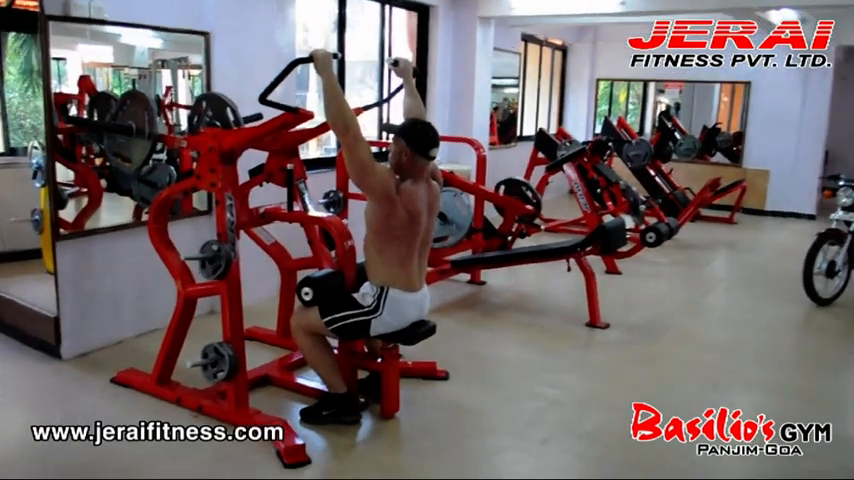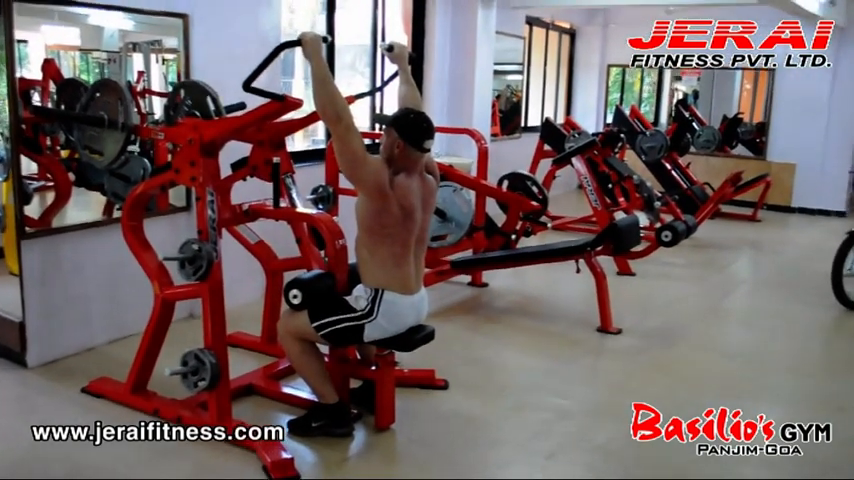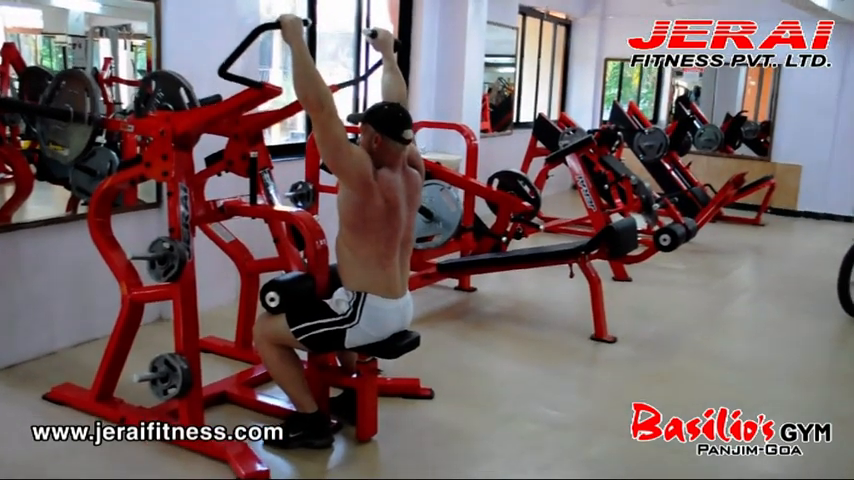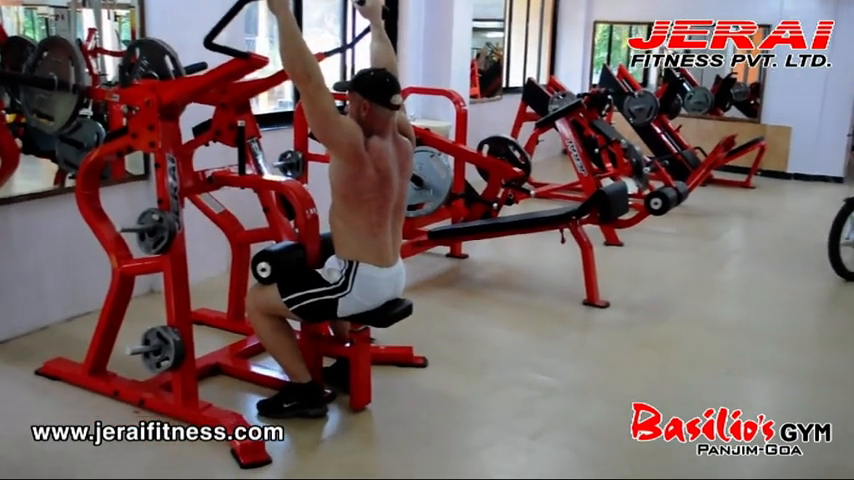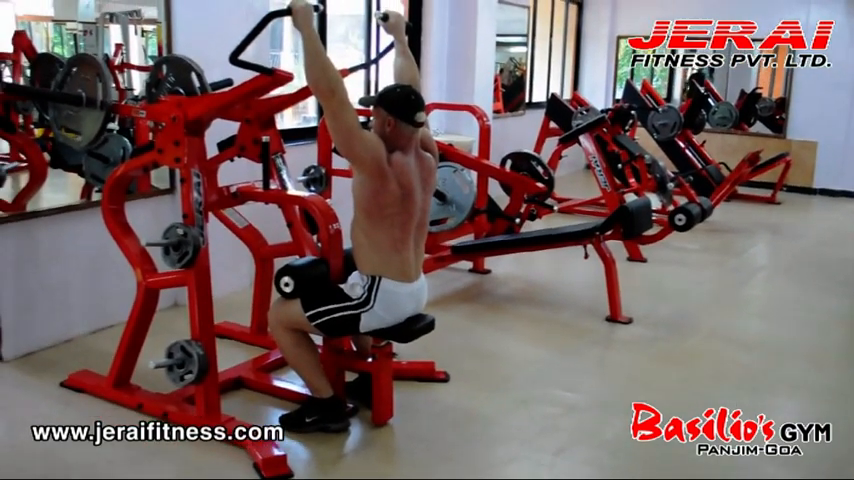
dt=1s
person 1, frame 1
left shoulder: (387, 189)
right shoulder: (432, 183)
left elbow: (348, 132)
right elbow: (418, 131)
left wrist: (326, 71)
right wrist: (408, 79)
left hip: (393, 305)
right hip: (419, 300)
left knee: (301, 322)
right knee: (355, 299)
left ankle: (342, 399)
right ankle: (383, 374)
person 1, frame 2
left shoulder: (381, 183)
right shoulder: (428, 178)
left elbow: (338, 121)
right elbow: (413, 120)
left wrist: (315, 55)
right wrist: (403, 66)
left hip: (388, 309)
right hip: (416, 304)
left knee: (288, 326)
right knee: (345, 303)
left ankle: (333, 411)
right ankle: (377, 384)
person 1, frame 3
left shoulder: (364, 177)
right shoulder: (413, 172)
left elbow: (320, 109)
right elbow: (397, 112)
left wrist: (296, 39)
right wrist: (387, 54)
left hip: (370, 314)
right hip: (401, 309)
left knee: (265, 331)
right knee: (328, 306)
left ankle: (311, 421)
right ankle: (359, 392)
person 1, frame 4
left shoulder: (354, 145)
right shoulder: (403, 138)
left elbow: (308, 80)
right elbow: (385, 80)
left hip: (363, 282)
right hip: (393, 276)
left knee: (257, 301)
right knee: (317, 276)
left ankle: (305, 391)
right ankle: (350, 363)
person 1, frame 5
left shoulder: (378, 162)
right shoulder: (426, 156)
left elbow: (332, 96)
right elbow: (410, 95)
right wrist: (399, 36)
left hip: (385, 298)
right hip: (415, 293)
left knee: (279, 317)
right knee: (341, 291)
left ankle: (327, 406)
right ankle: (373, 378)
